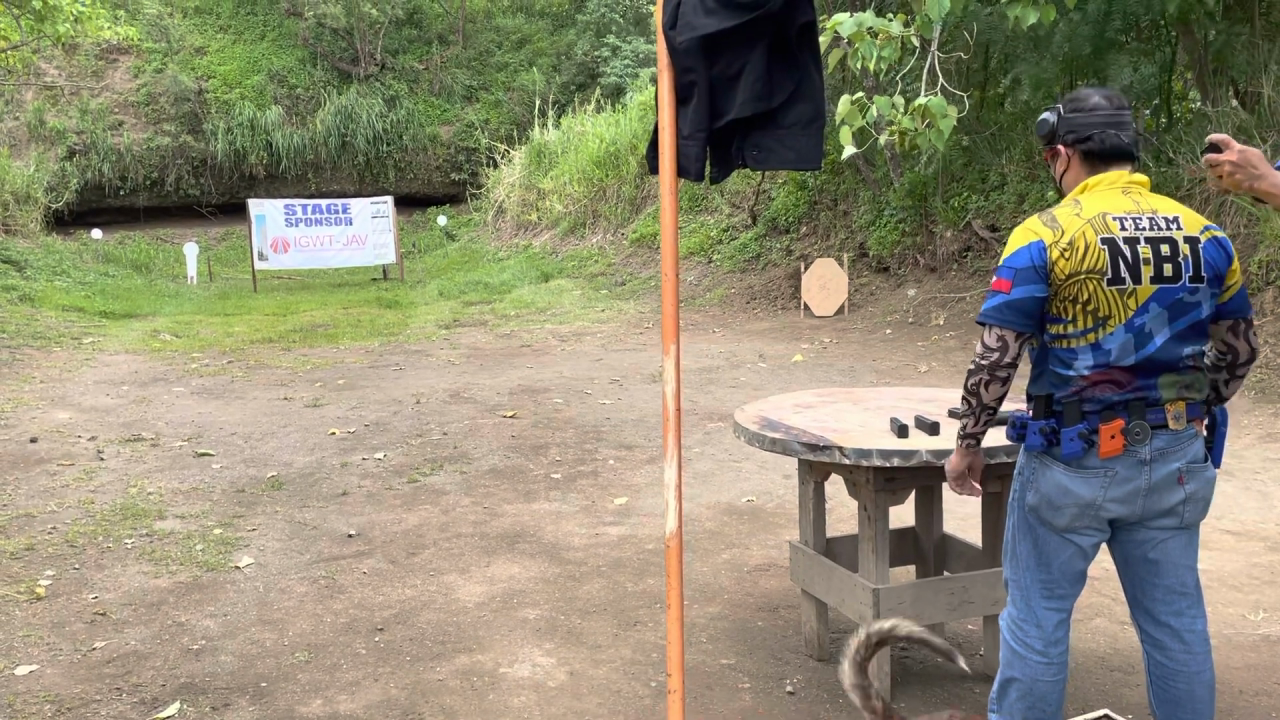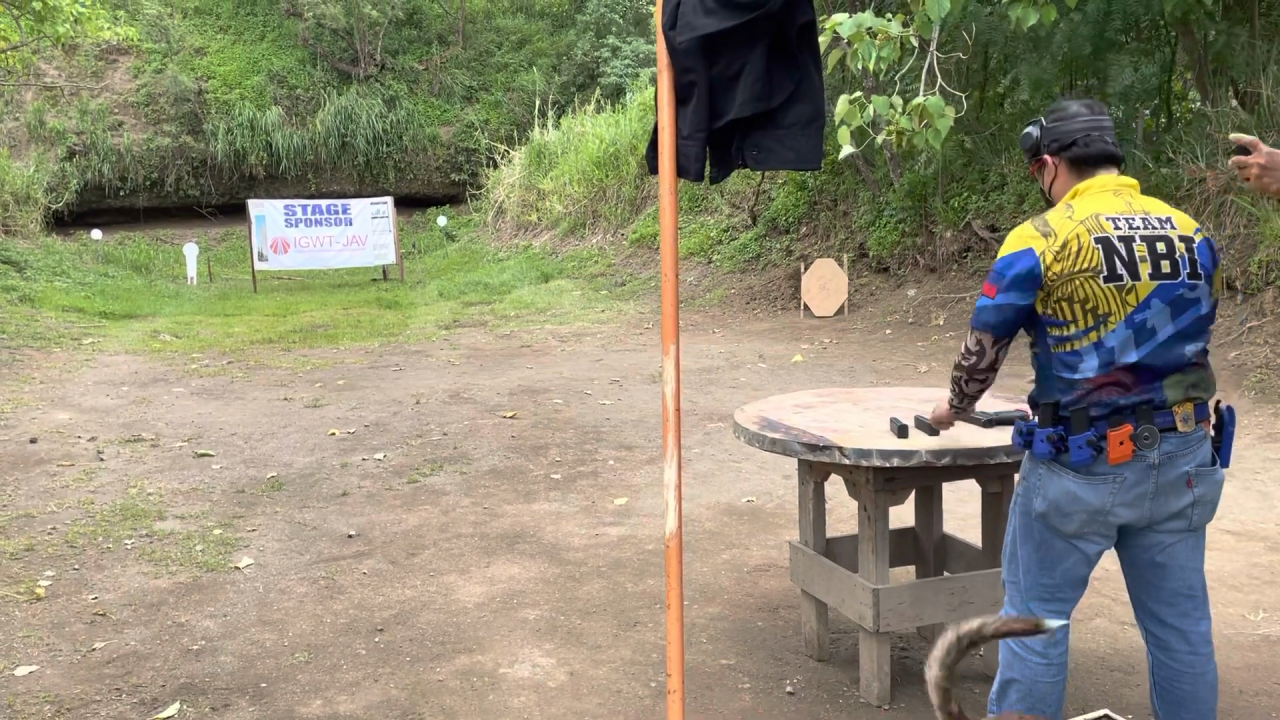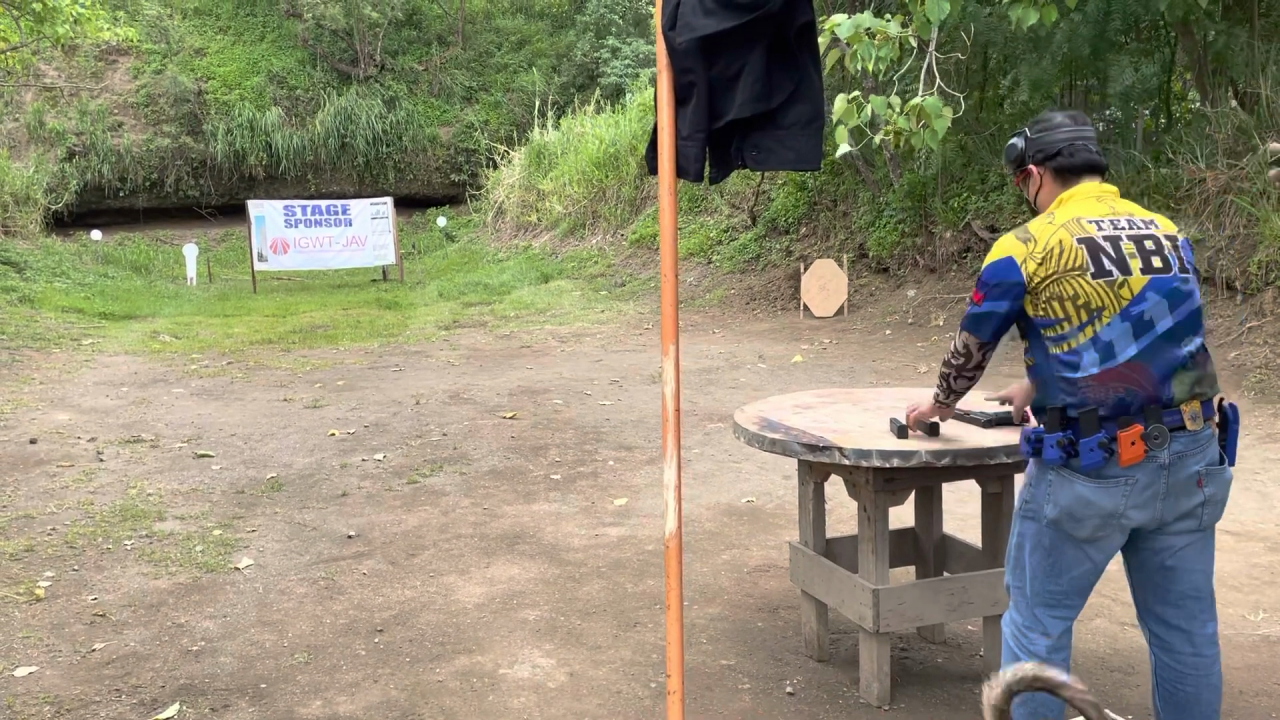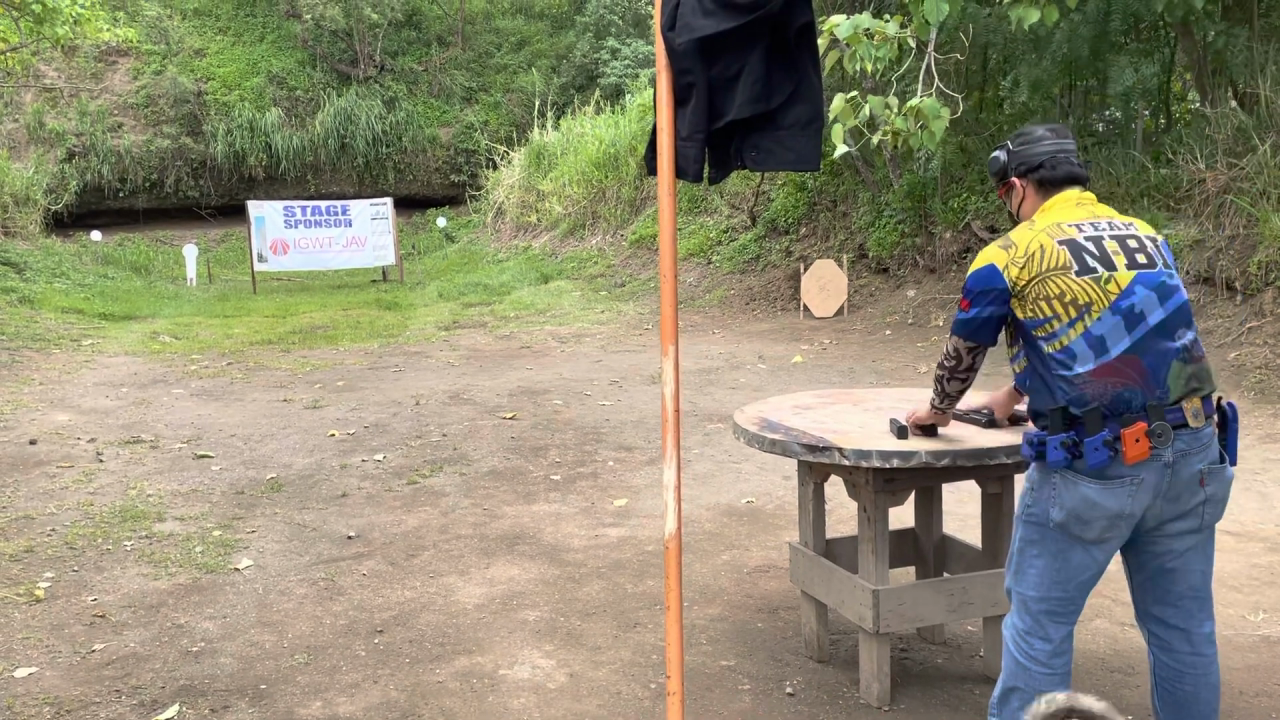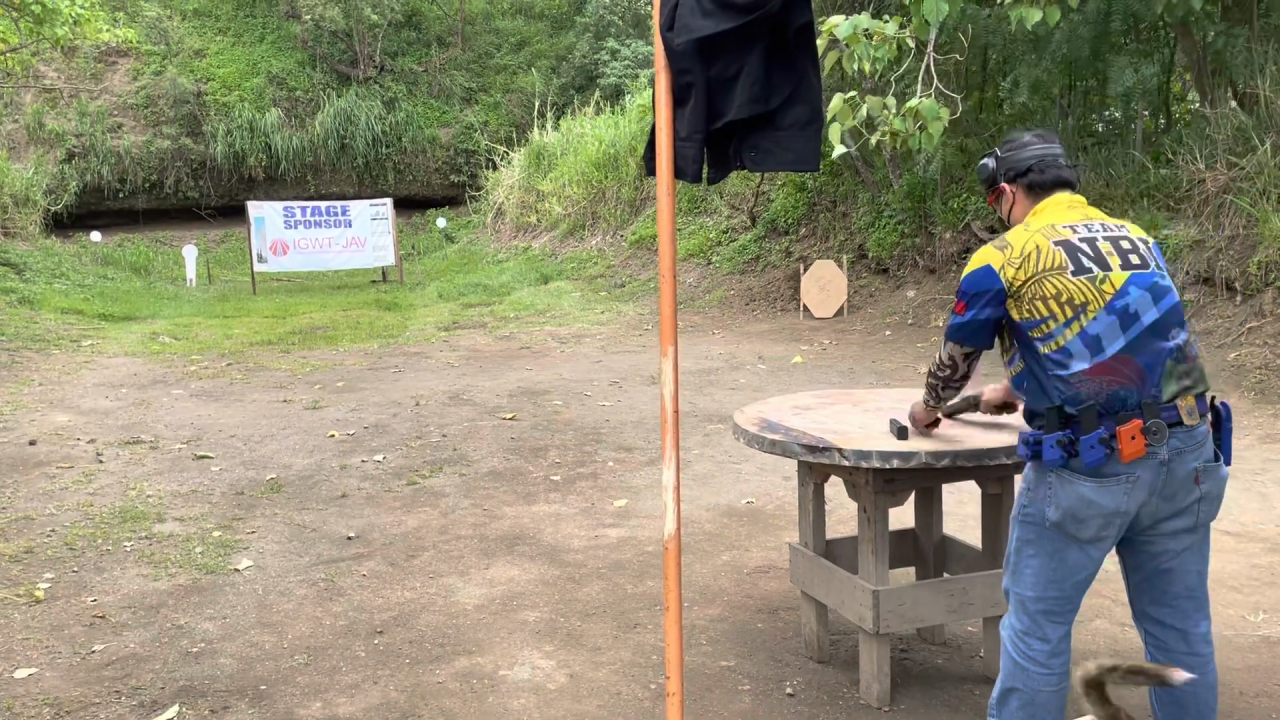
dt=0.1s
person 1, frame 1
left shoulder: (1044, 236)
right shoulder: (1204, 235)
left elbow: (995, 357)
right elbow: (1239, 349)
left wrist: (967, 443)
left hip: (1074, 460)
right hip: (1172, 457)
left knee: (1037, 614)
right knee: (1175, 618)
person 1, frame 2
left shoulder: (1039, 241)
right shoulder: (1190, 234)
left elbow: (983, 352)
left wrist: (956, 406)
left hip: (1082, 466)
right hip: (1181, 457)
left knee: (1035, 615)
right knee: (1180, 621)
person 1, frame 3
left shoulder: (1024, 249)
right shoulder: (1166, 232)
left elbow: (969, 353)
left wrist: (937, 405)
left hip: (1089, 467)
right hip: (1190, 455)
left knee: (1039, 620)
right knee: (1186, 622)
person 1, frame 4
left shoulder: (1007, 257)
right shoulder: (1145, 238)
left elbow: (960, 358)
left wrist: (936, 409)
left hip: (1091, 468)
right hip: (1192, 454)
left knee: (1041, 622)
right knee: (1184, 624)
person 1, frame 5
left shoulder: (1001, 259)
right shoulder: (1136, 239)
left elbow: (955, 363)
left wrist: (928, 407)
left hip: (1087, 467)
right hip: (1186, 452)
left knee: (1039, 622)
right knee: (1180, 623)
